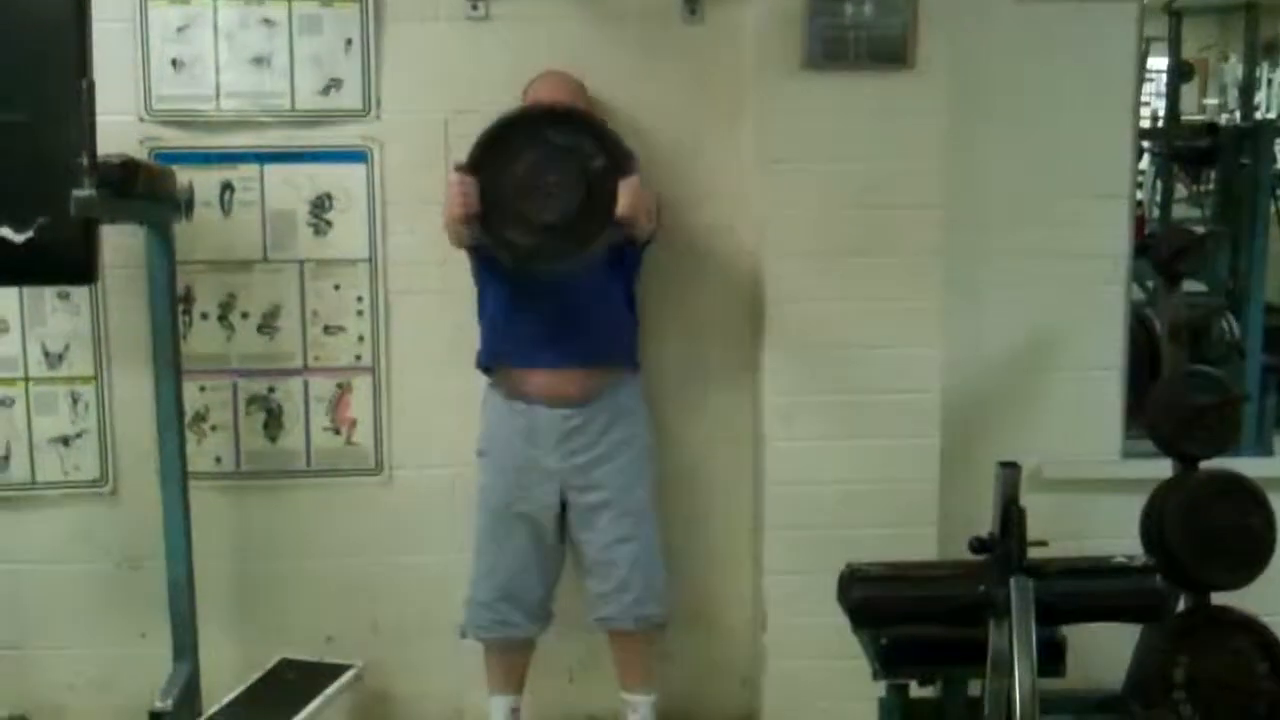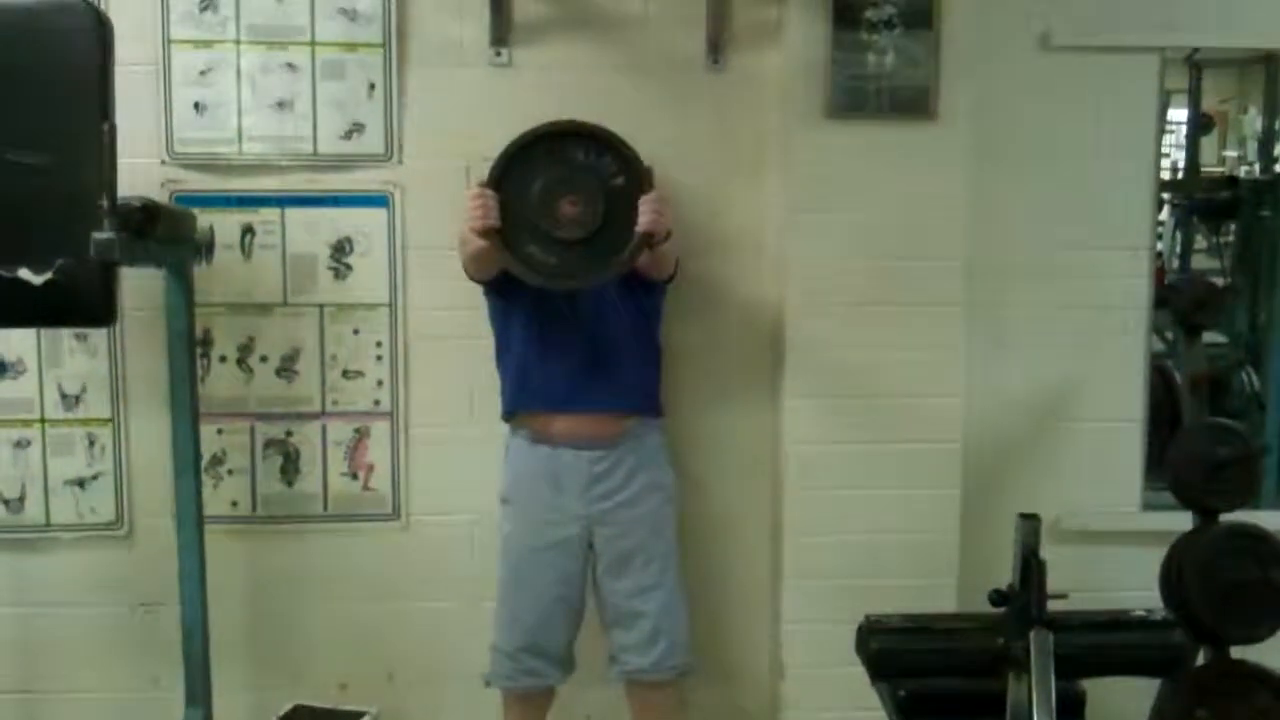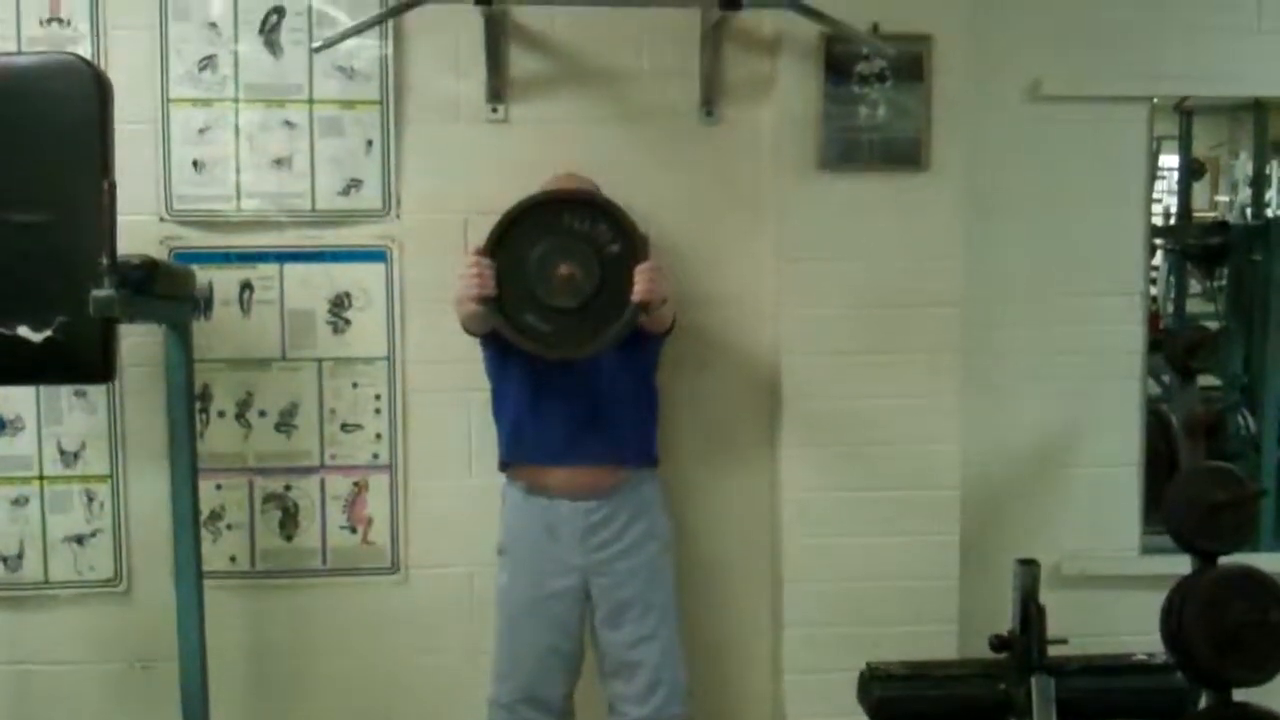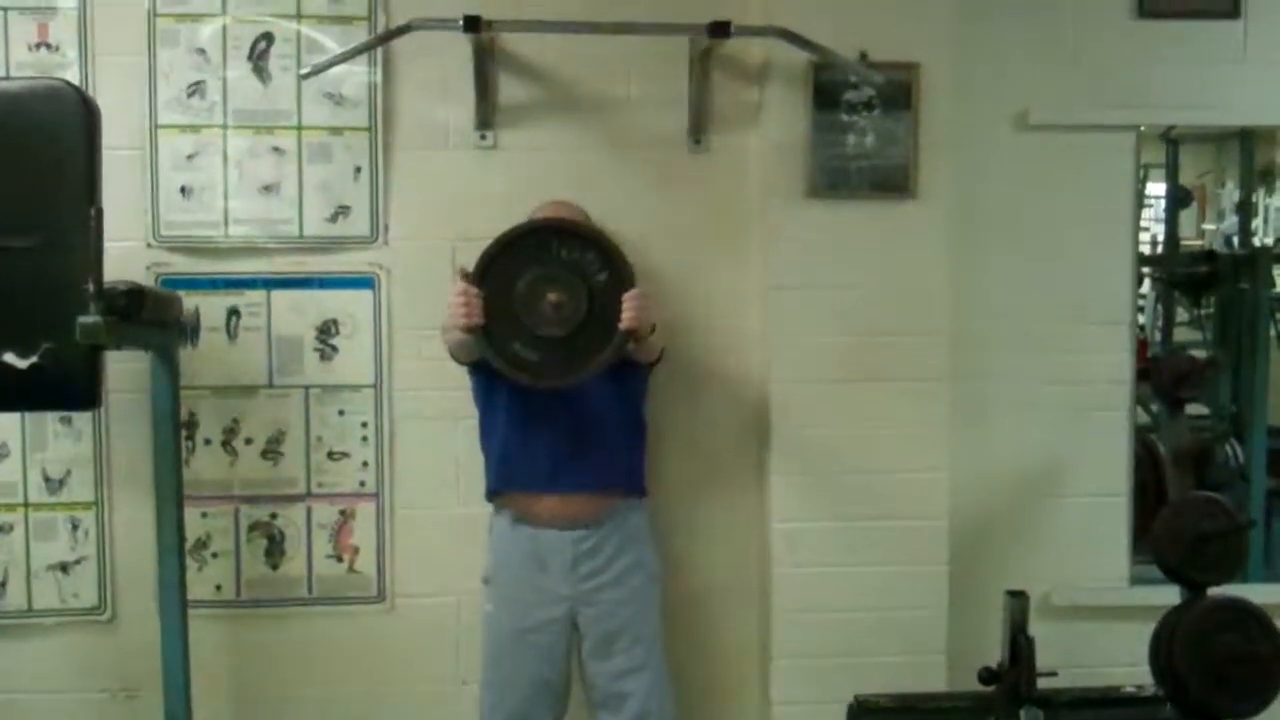
dt=1s
person 1, frame 1
left shoulder: (612, 198)
left elbow: (641, 223)
right elbow: (462, 227)
left wrist: (635, 209)
right wrist: (459, 211)
left hip: (608, 415)
right hip: (517, 418)
left knee: (629, 579)
right knee: (505, 585)
person 1, frame 2
left shoulder: (633, 251)
left elbow: (661, 266)
right elbow: (480, 265)
left wrist: (660, 237)
right wrist: (477, 236)
left hip: (631, 458)
right hip: (539, 461)
left knee: (651, 632)
right knee: (527, 635)
person 1, frame 3
left shoulder: (626, 295)
left elbow: (658, 320)
right elbow: (479, 320)
left wrist: (657, 301)
right wrist: (470, 301)
left hip: (627, 509)
right hip: (535, 512)
person 1, frame 4
left shoulder: (614, 321)
left elbow: (649, 350)
right elbow: (465, 348)
left wrist: (645, 330)
right wrist: (459, 327)
left hip: (615, 538)
right hip: (523, 542)
